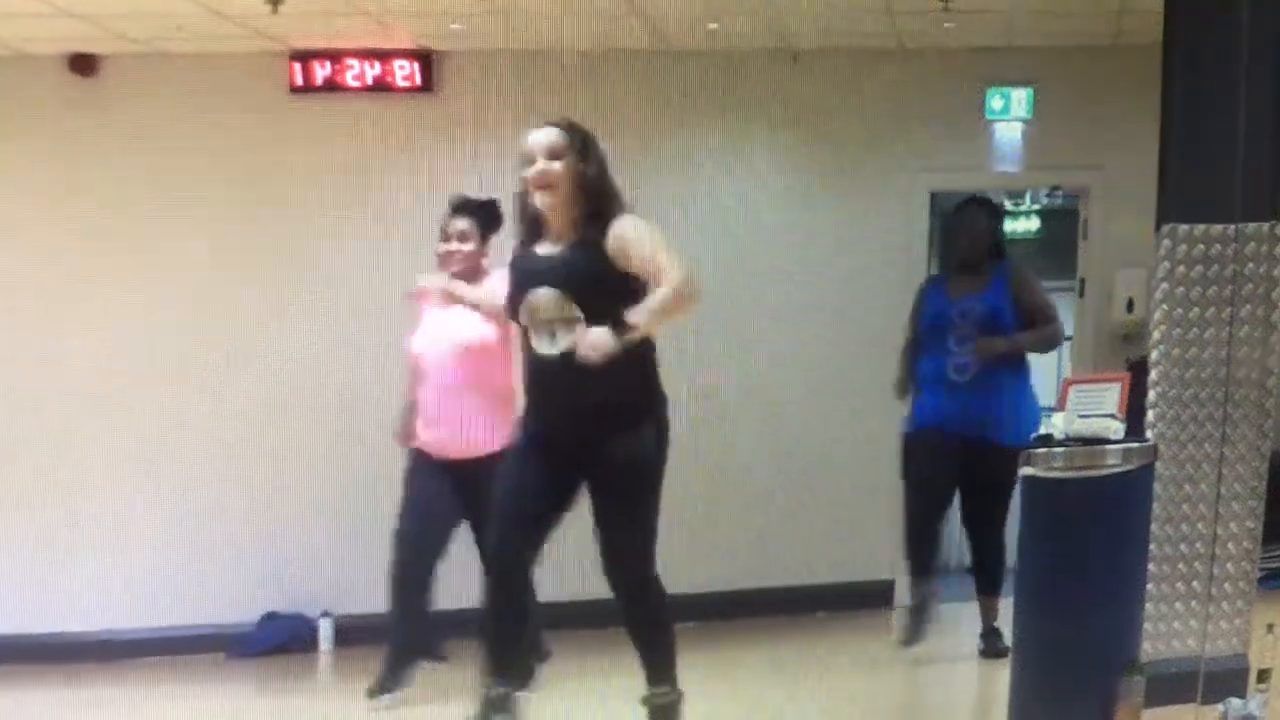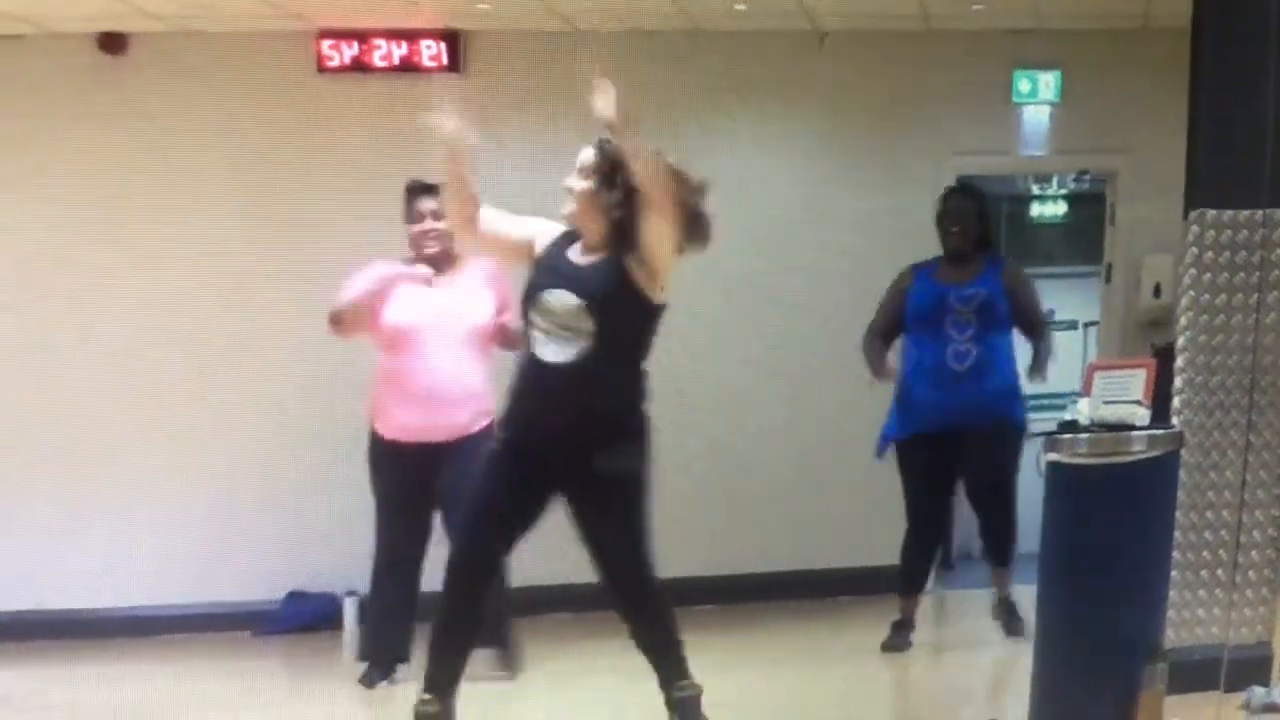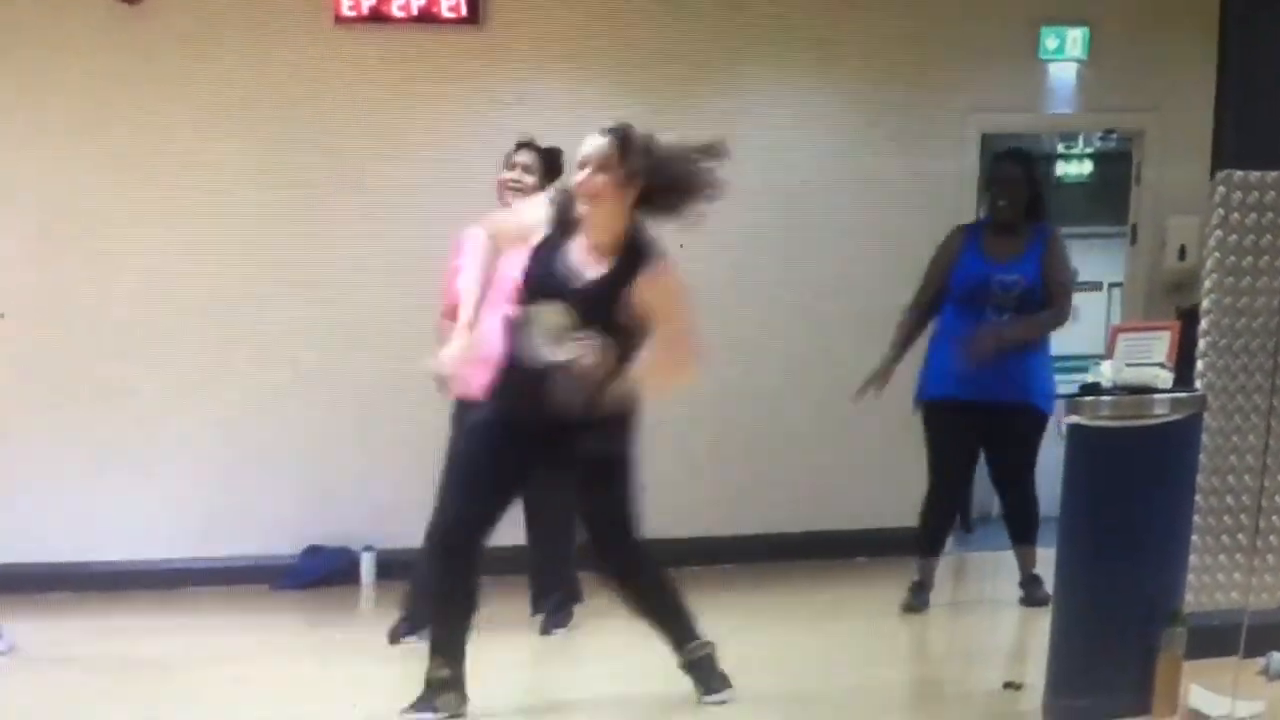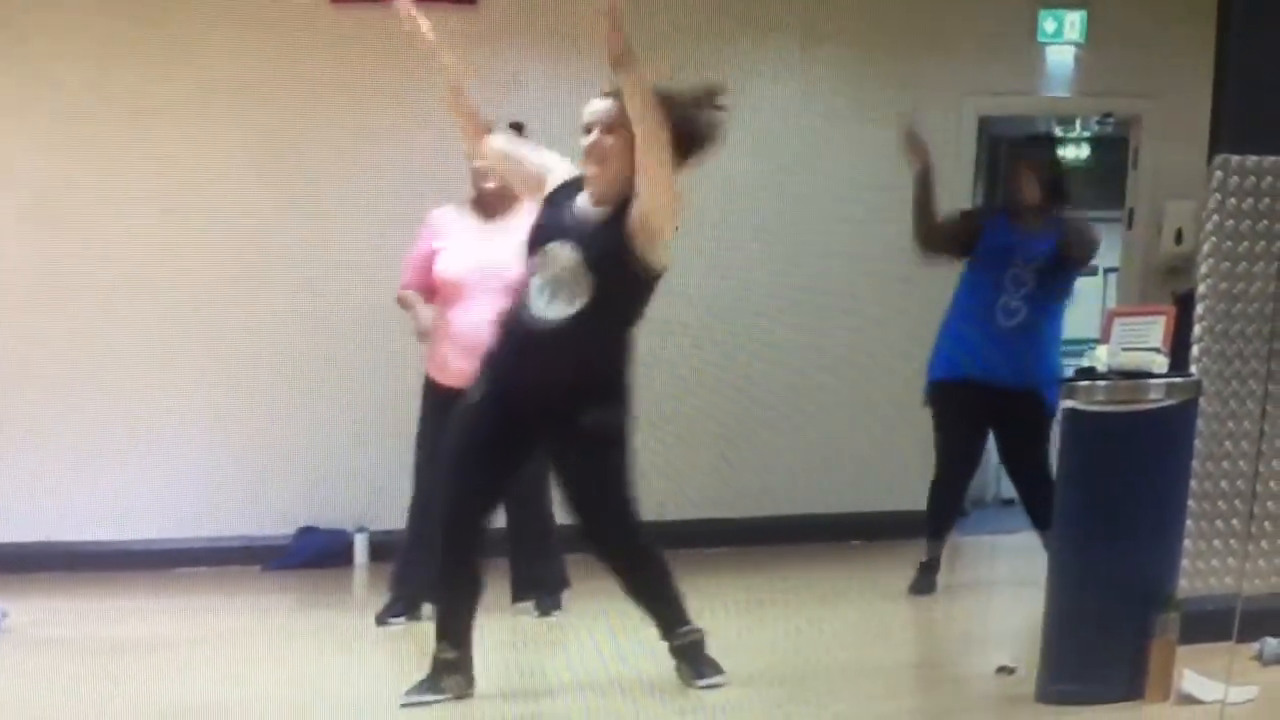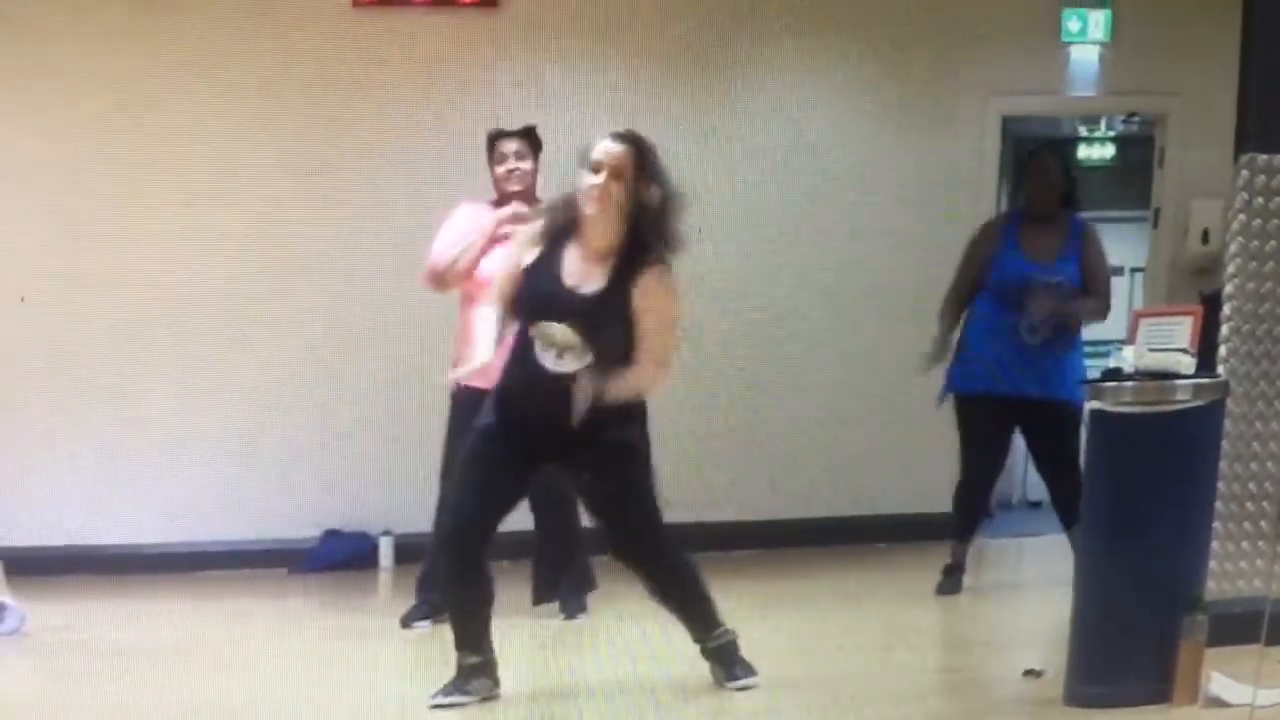
dt=1s
person 1, frame 1
left shoulder: (620, 233)
right shoulder: (526, 250)
left elbow: (681, 288)
left wrist: (620, 333)
left hip: (623, 430)
right hip: (546, 433)
left knee: (629, 572)
right knee: (504, 559)
person 1, frame 2
left shoulder: (645, 255)
right shoulder: (548, 241)
left elbow: (667, 207)
right elbow: (468, 222)
left wrist: (619, 130)
right wrist: (453, 149)
left hip: (604, 450)
right hip: (523, 442)
left knee: (631, 585)
right knee: (466, 571)
person 1, frame 3
left shoulder: (649, 271)
right shoulder: (552, 226)
left elbow: (677, 361)
right elbow: (491, 229)
left wrist: (608, 380)
left hip: (590, 431)
right hip: (509, 417)
left knee: (621, 558)
right knee: (450, 539)
left ankle: (698, 657)
person 1, frame 4
left shoulder: (649, 211)
right shoulder: (557, 186)
left elbow: (659, 148)
right elbow: (479, 137)
left wrist: (623, 63)
left hip: (584, 405)
right hip: (503, 394)
left knee: (615, 536)
right knee: (458, 524)
left ankle: (686, 643)
right ankle: (452, 663)
person 1, frame 5
left shoulder: (649, 274)
right shoulder: (544, 234)
left elbow: (655, 367)
right elbow: (498, 301)
left wrist: (607, 388)
left hip: (605, 425)
right hip: (514, 419)
left knee: (645, 546)
right knee: (460, 536)
left ankle: (720, 646)
right ankle: (476, 668)
person 2, frame 1
left shoulder: (504, 283)
right shoulder: (430, 301)
left elbow: (510, 310)
left wrist: (450, 285)
right wrist: (409, 414)
left hip: (495, 452)
right hip: (432, 455)
right knee: (411, 549)
right ankle: (400, 660)
person 2, frame 2
left shoulder: (485, 273)
right shoulder: (384, 277)
left elbow: (511, 336)
right elbow: (339, 321)
left wrist: (511, 330)
right wrist: (391, 279)
left hip: (468, 435)
right hip: (397, 438)
right knee: (397, 548)
left ankle: (497, 640)
right ankle: (384, 653)
person 2, frame 3
right shoulder: (470, 240)
right elbow: (450, 312)
right wrist: (448, 358)
right hip: (475, 398)
left knee: (547, 503)
left ankle: (556, 602)
right ankle: (424, 608)
person 2, frame 4
left shoulder: (540, 220)
right shoulder: (441, 222)
right elbow: (407, 288)
right wrist: (420, 312)
right hip: (449, 385)
left knee: (527, 490)
right knee: (433, 491)
left ankle: (544, 587)
right ankle: (409, 594)
person 2, frame 5
right shoulder: (469, 218)
right elbow: (436, 275)
right wrist: (495, 225)
right hip: (481, 385)
left knee: (555, 493)
right knee: (461, 493)
left ankle: (569, 588)
right ankle: (435, 596)
person 3, frame 1
left shoulder: (1013, 280)
right shoulder: (932, 288)
left elbow: (1053, 331)
right elbow: (913, 345)
left wrist: (1006, 344)
right wrist: (907, 374)
left hip: (998, 426)
right hip: (936, 419)
left knee: (987, 526)
right knee: (922, 508)
left ankle: (990, 626)
right ankle: (919, 603)
person 3, frame 2
left shoulder: (1004, 273)
right shoulder: (915, 278)
left elbow: (1037, 326)
right elbow: (874, 336)
left wrist: (1040, 356)
right wrist: (880, 365)
left hip: (991, 413)
right hip: (924, 417)
left knee: (996, 498)
right knee: (925, 520)
left ankle: (1005, 599)
right ankle: (905, 620)
person 3, frame 3
left shoulder: (1048, 244)
right shoulder: (961, 241)
left elbow: (1059, 310)
right elbow: (924, 305)
left wrist: (1007, 335)
right wrist: (891, 360)
left hip: (1019, 390)
right hip: (952, 387)
left knee: (1016, 483)
right knee: (947, 487)
left ankle: (1030, 575)
right ankle: (922, 581)
person 3, frame 4
left shoulder: (1063, 233)
right shoulder: (984, 224)
left elbow: (1086, 249)
right elbow: (929, 240)
left wrist: (1044, 207)
right wrist: (923, 175)
left hip: (1028, 377)
right hip: (962, 370)
left knee: (1031, 472)
right knee: (953, 470)
right ankle: (930, 563)
person 3, frame 5
left shoulder: (1083, 238)
right shoulder: (996, 233)
left elbow: (1101, 305)
right elbow: (958, 295)
left wrist: (1062, 306)
right wrist: (944, 338)
left hip: (1054, 383)
right hip: (986, 378)
left knee: (1064, 476)
right knee: (979, 473)
right ankle: (956, 564)
